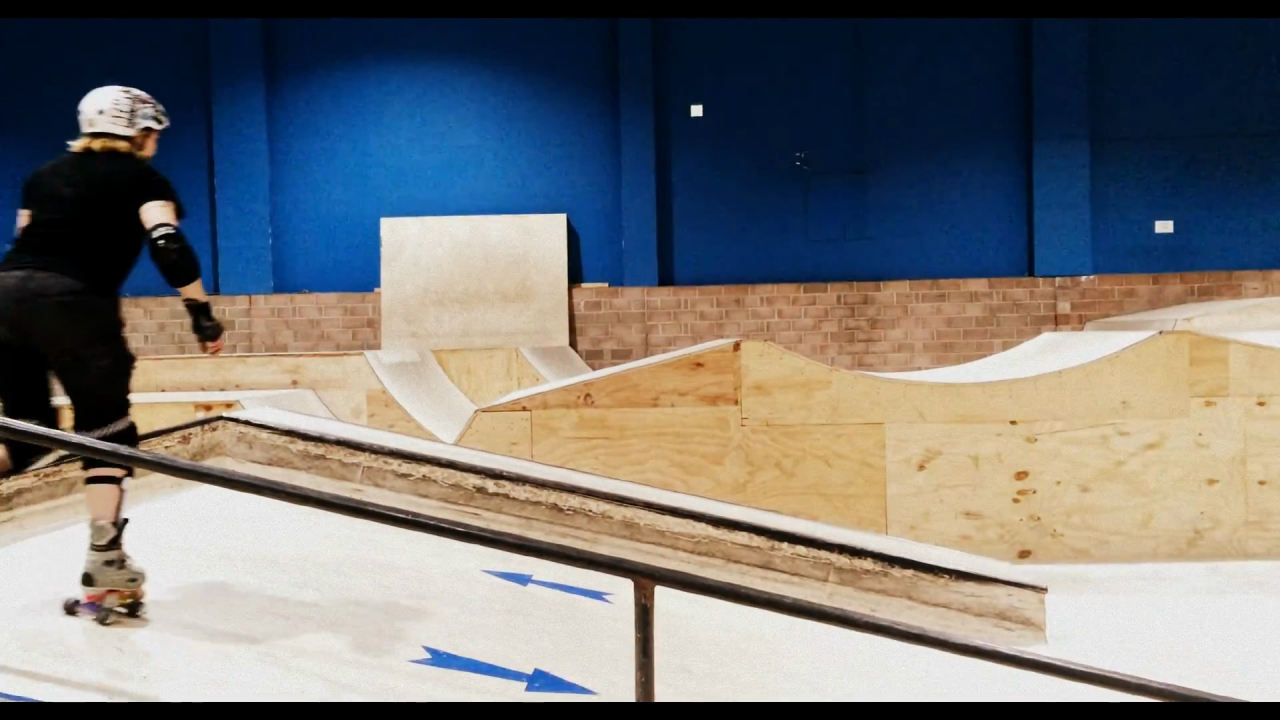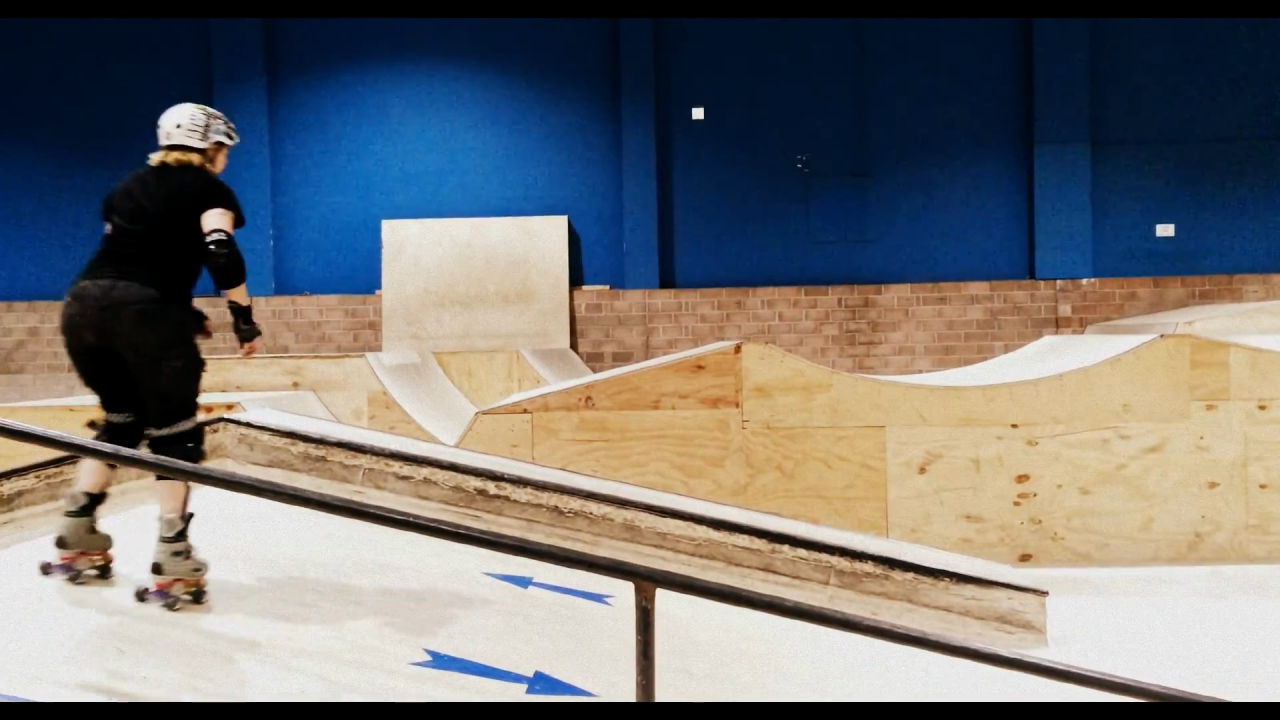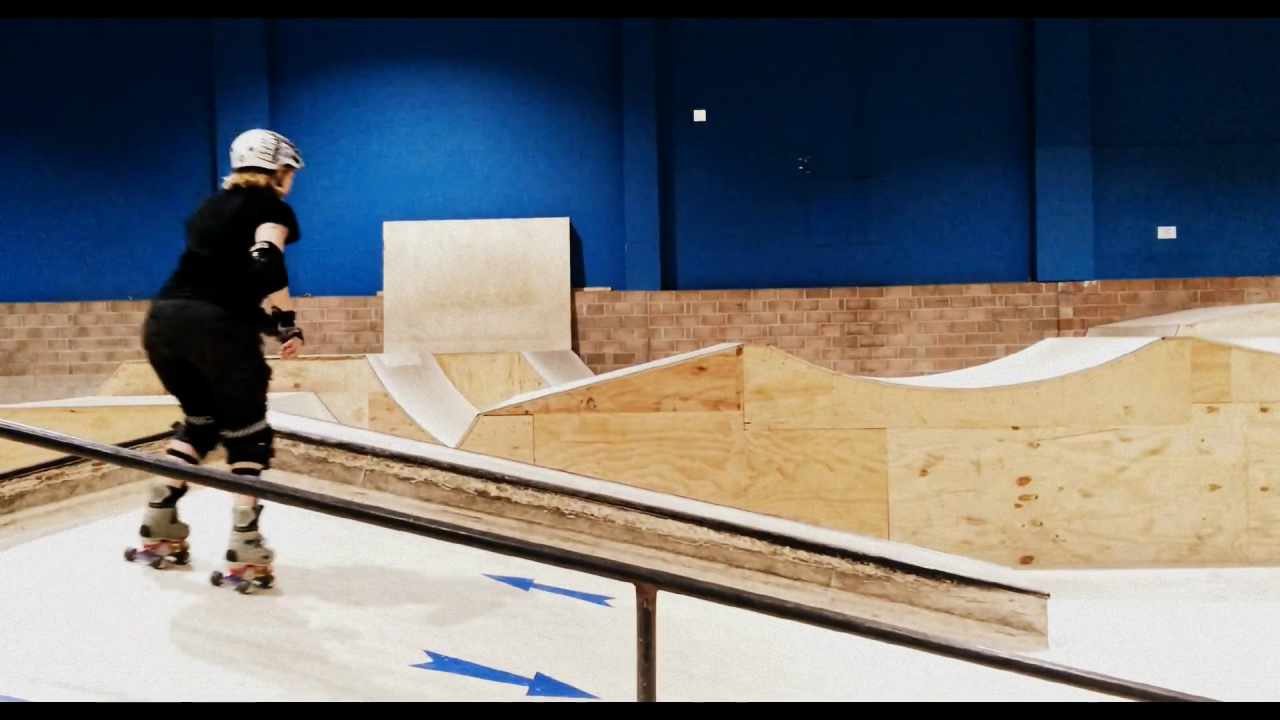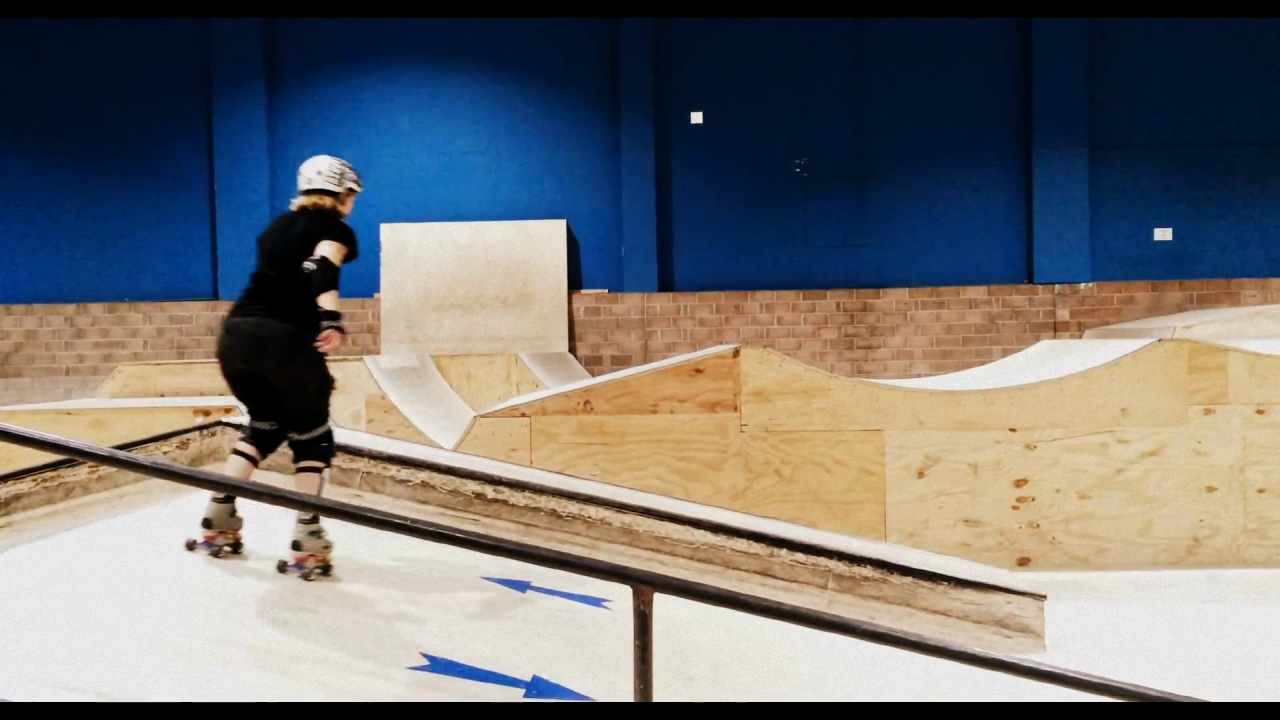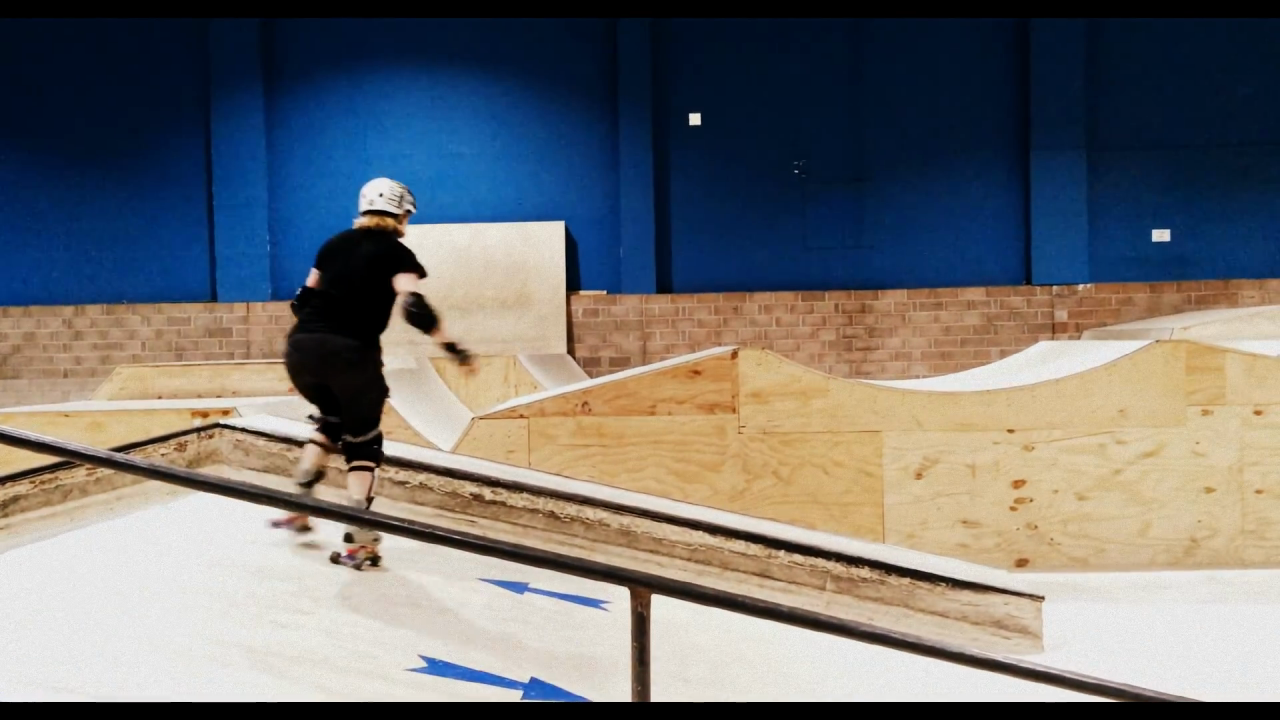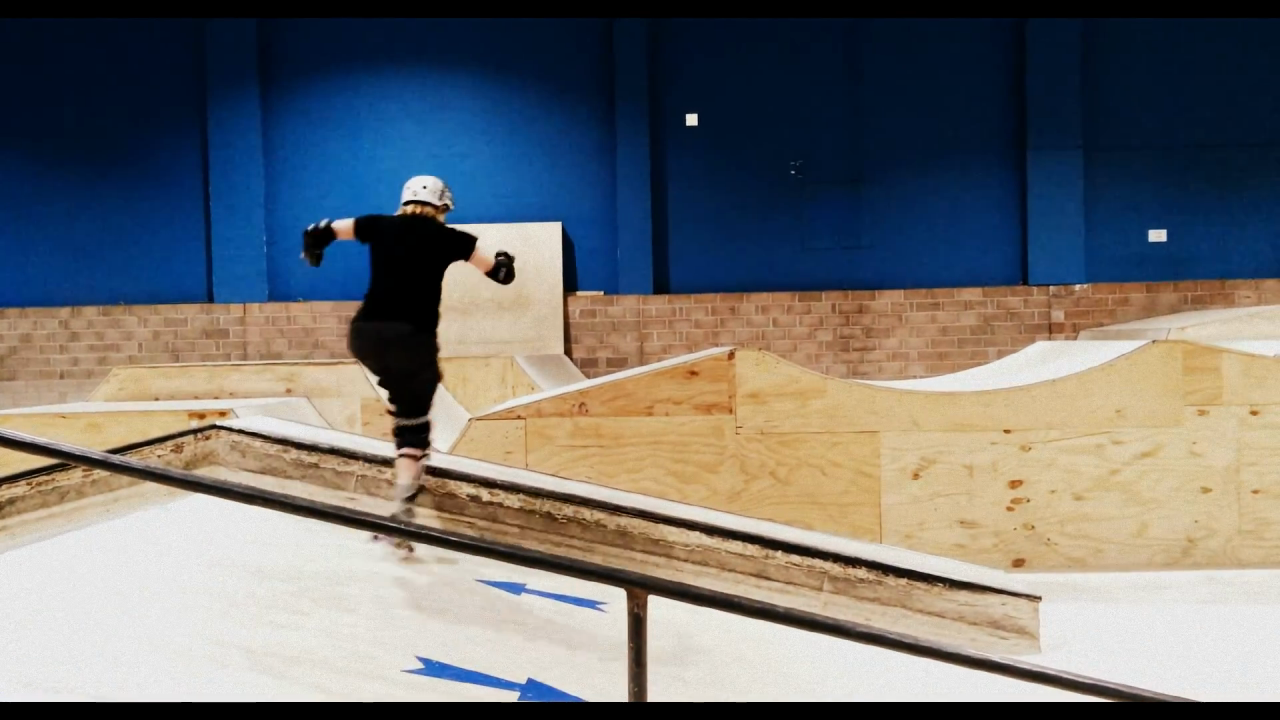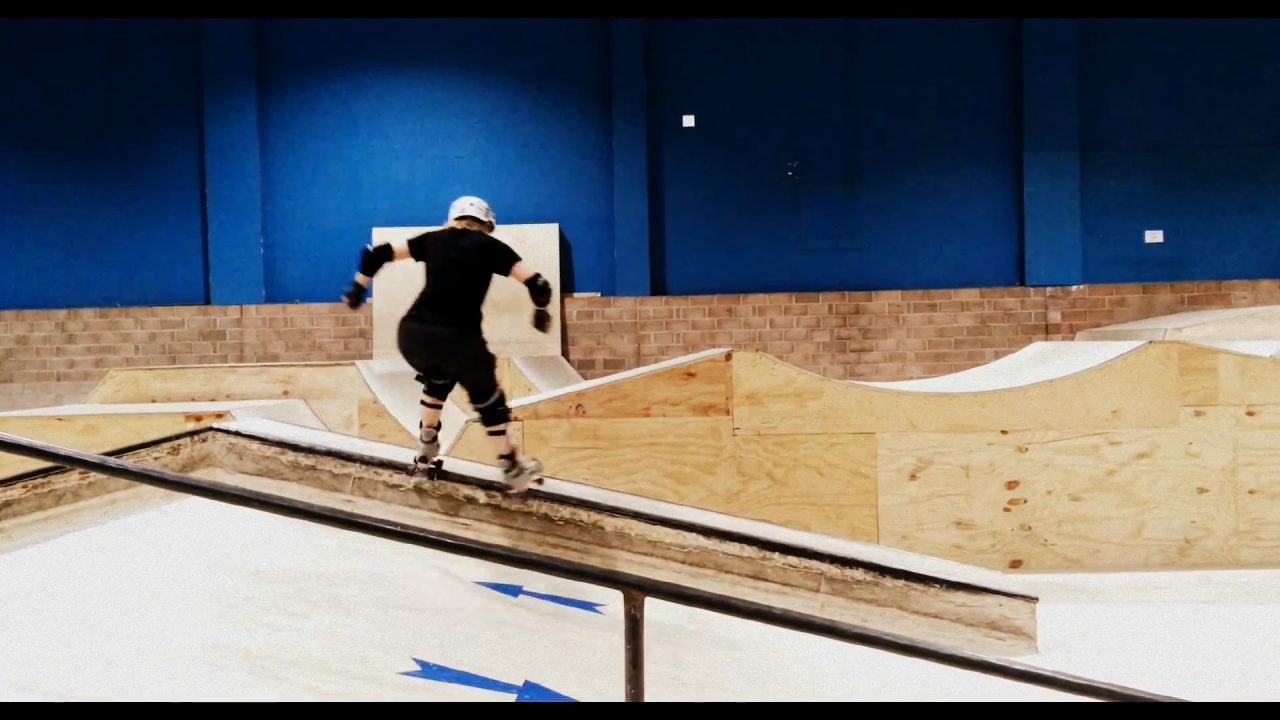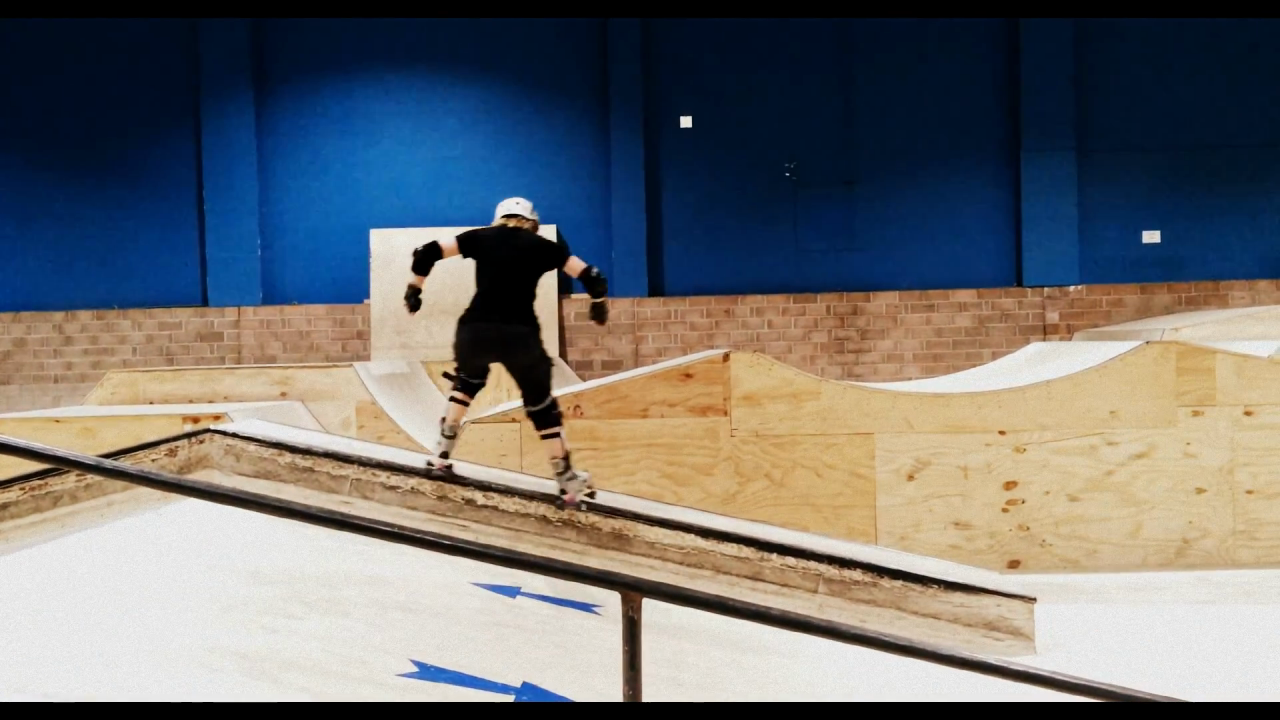
dt=0.2s
person 1, frame 1
left shoulder: (44, 175)
right shoulder: (141, 178)
right elbow: (168, 242)
right wrist: (201, 310)
right hip: (73, 302)
right knee: (108, 433)
person 1, frame 2
left shoulder: (127, 187)
right shoulder: (210, 189)
right elbow: (220, 250)
left wrist: (182, 312)
right wrist: (243, 315)
left hip: (84, 303)
right hip: (148, 310)
left knee: (123, 422)
right knee: (177, 435)
left ankle: (76, 532)
person 1, frame 3
left shoulder: (209, 207)
right shoulder: (273, 208)
right elbow: (265, 260)
left wrist: (255, 314)
right wrist: (283, 319)
left hip: (163, 318)
right hip: (217, 324)
left knee: (202, 422)
right knee: (249, 436)
left ankle: (159, 524)
right ankle: (245, 546)
person 1, frame 4
left shoulder: (277, 227)
right shoulder: (333, 228)
right elbow: (319, 271)
right wrist: (331, 319)
left hip: (236, 333)
right hip: (286, 338)
left knee: (265, 427)
right knee: (312, 440)
left ankle: (217, 519)
right ankle: (308, 540)
person 1, frame 5
left shoulder: (336, 243)
right shoulder: (394, 254)
left elbow: (305, 298)
right elbow: (413, 305)
right wrist: (450, 344)
left hip: (302, 347)
right hip: (351, 353)
left knee: (333, 422)
right knee: (362, 443)
right ankle: (358, 539)
person 1, frame 6
left shoulder: (380, 226)
right shoulder: (447, 236)
left elbow: (322, 232)
right elbow: (500, 270)
left wrist: (313, 254)
right wrist: (504, 260)
left hip: (365, 334)
right hip: (412, 337)
left knee: (402, 393)
right knee: (416, 425)
left ankle: (411, 471)
right ankle: (399, 512)
person 1, frame 7
left shoulder: (433, 240)
right shoulder: (489, 247)
left elbow: (377, 253)
right elbow: (537, 285)
left wrist: (358, 288)
right wrist: (541, 312)
left hip: (414, 332)
right hip: (458, 338)
left knee: (438, 383)
right knee: (491, 405)
left ankle: (424, 456)
right ankle: (515, 474)
person 1, frame 8
left shoulder: (481, 238)
right shoulder: (541, 246)
left elbow: (427, 252)
right elbow: (591, 276)
left wrist: (414, 288)
right wrist: (599, 304)
left hip: (475, 330)
right hip: (520, 335)
left knee: (468, 381)
right knee: (543, 407)
left ankle: (442, 453)
right ankle: (570, 483)
